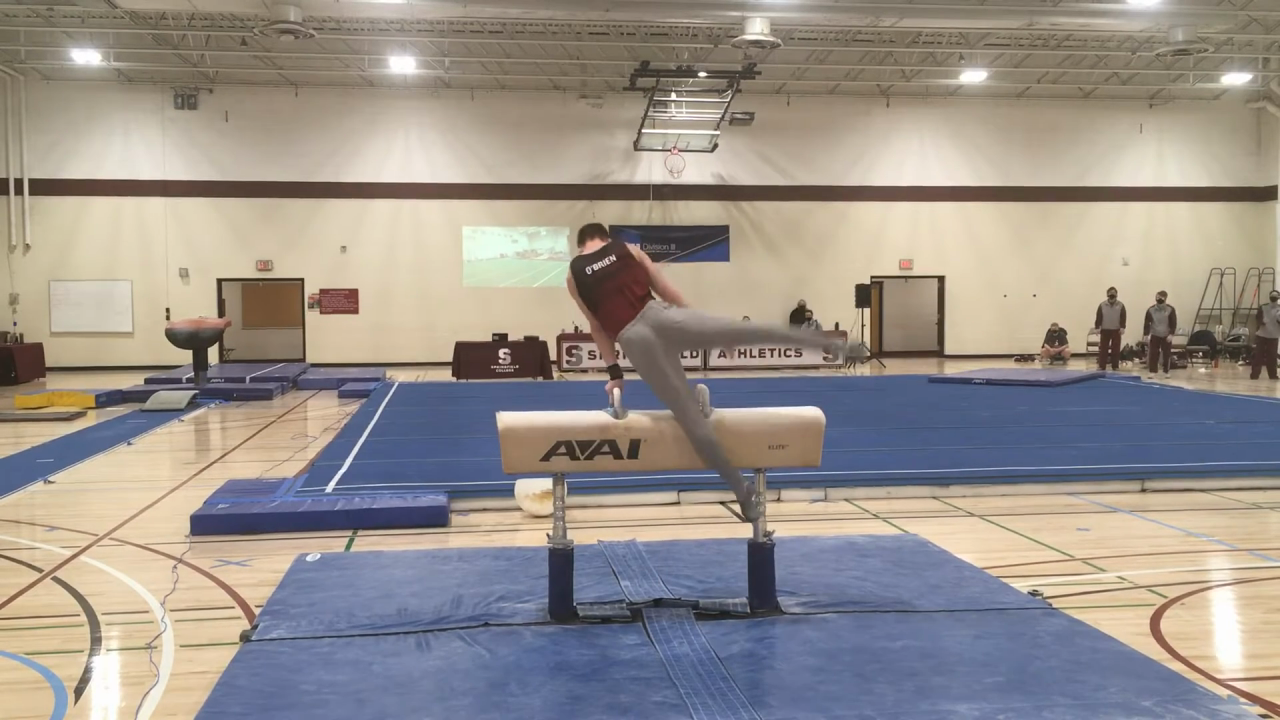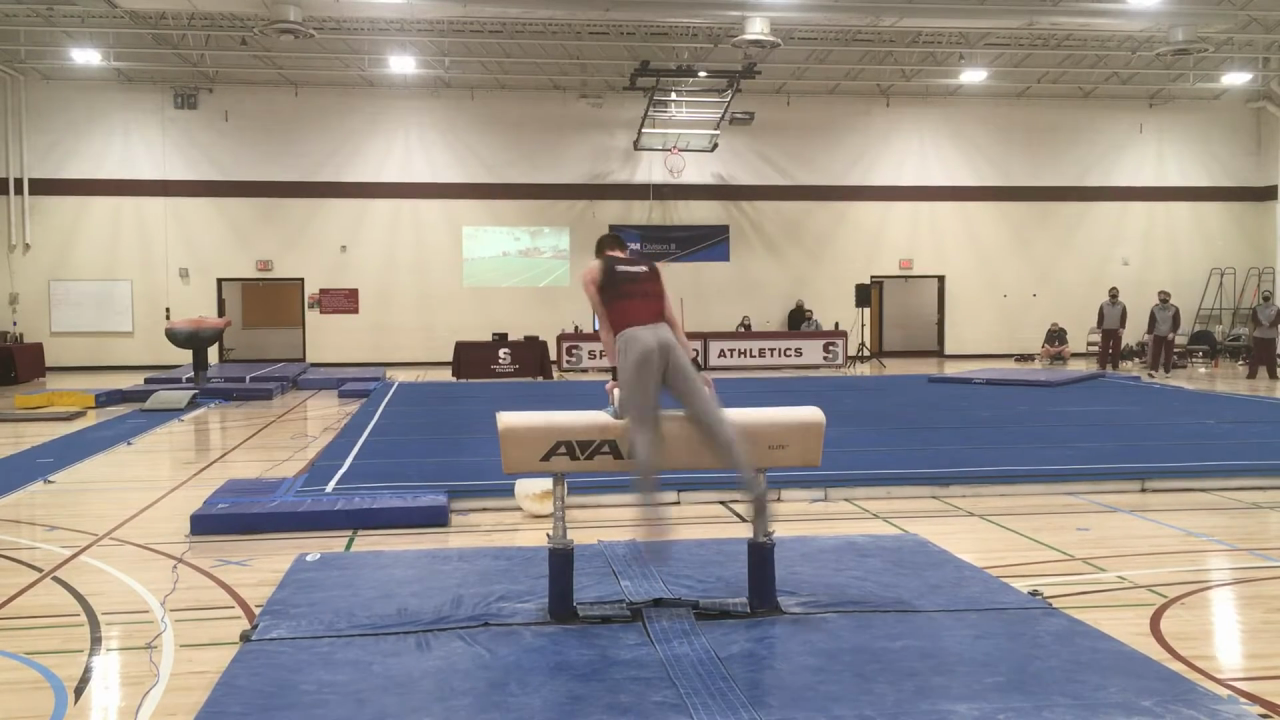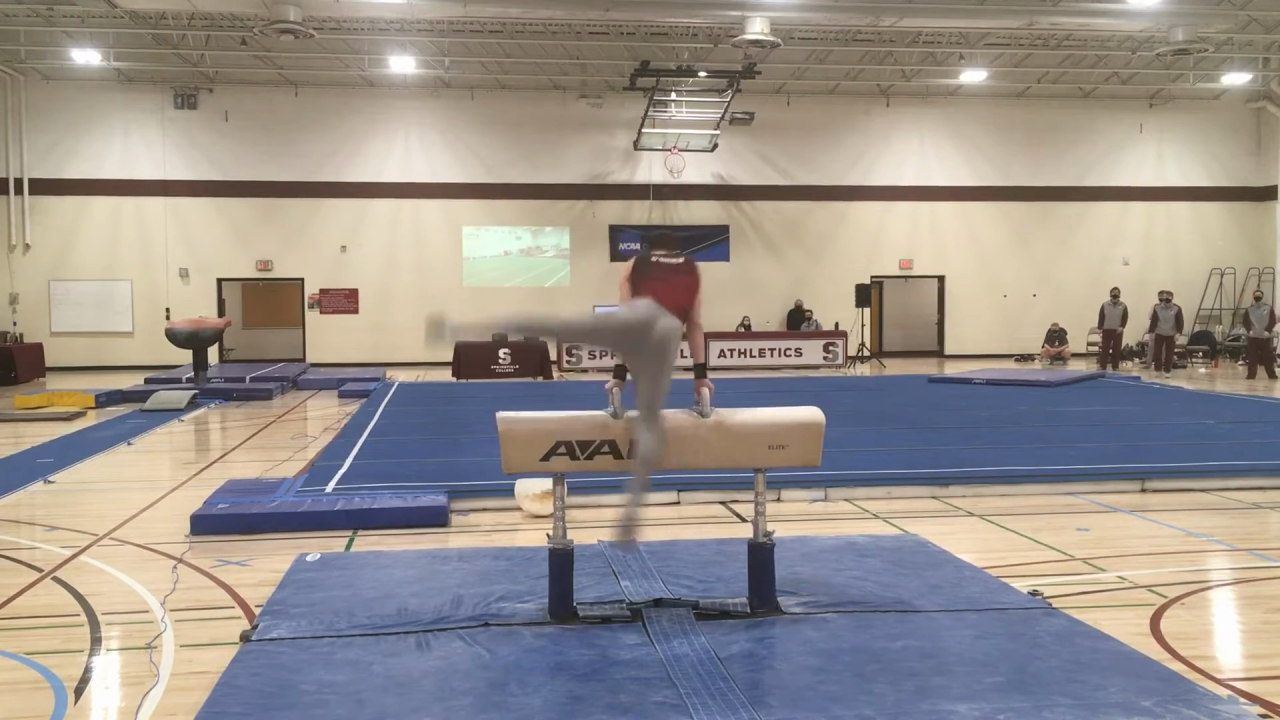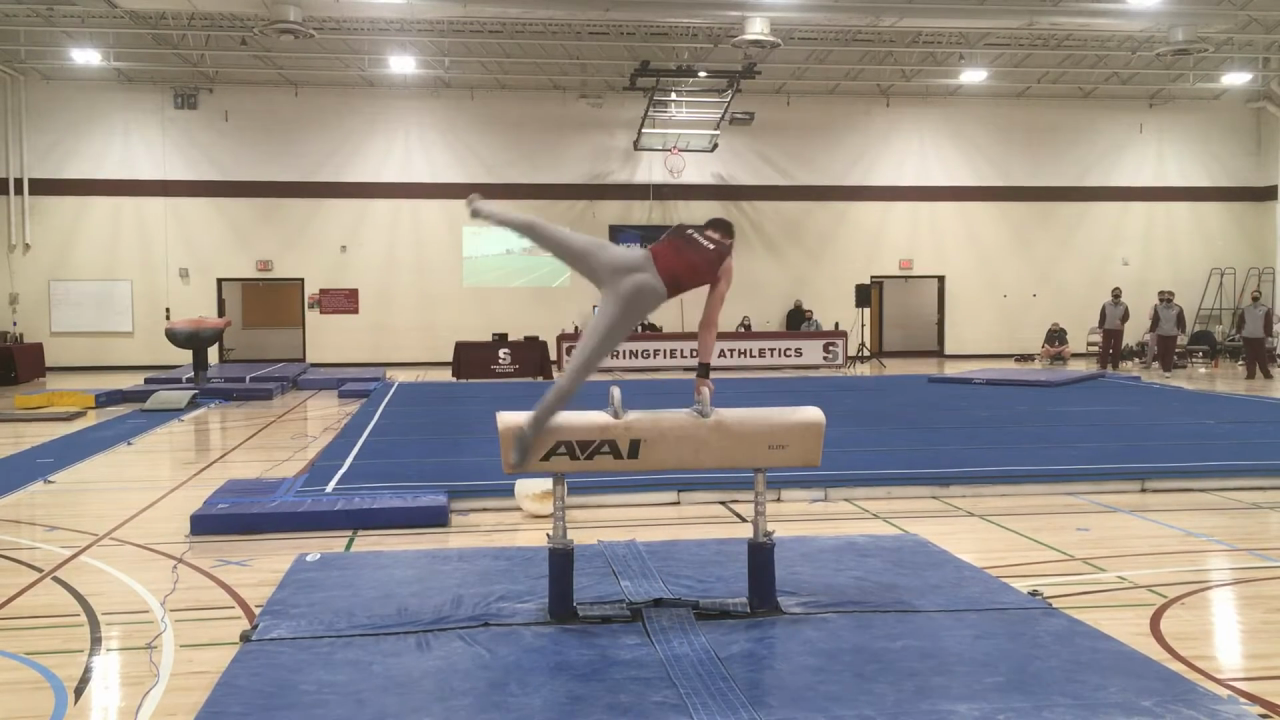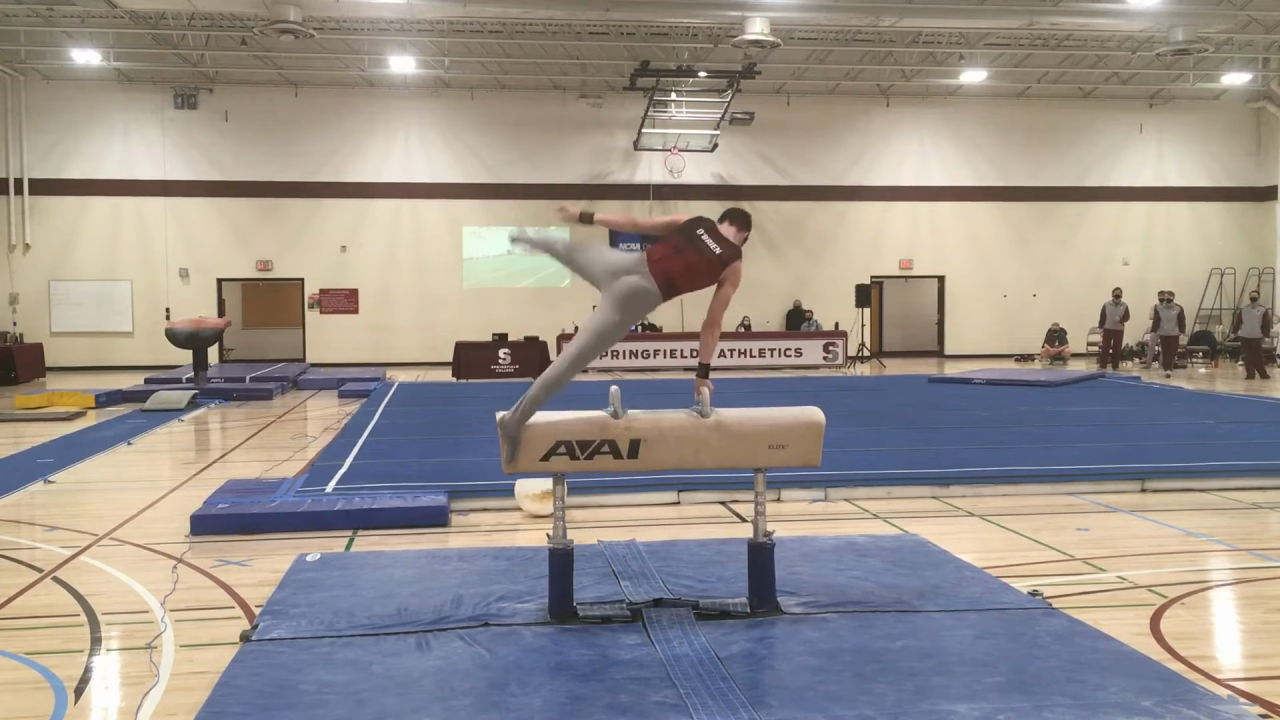
dt=0.2s
person 1, frame 1
left shoulder: (575, 274)
right shoulder: (627, 249)
left elbow: (599, 329)
right elbow: (666, 290)
left wrist: (614, 373)
left hip: (636, 339)
right hip: (661, 317)
left knee: (691, 417)
right knee: (745, 331)
left ankle: (741, 489)
right ankle: (826, 344)
person 1, frame 2
left shoulder: (594, 270)
right shoulder: (650, 266)
left elbow: (606, 325)
left wrist: (617, 372)
right wrist: (692, 362)
left hip: (633, 343)
right hip: (663, 338)
left knee: (643, 432)
right knee: (712, 418)
right ankle: (756, 491)
person 1, frame 3
left shoulder: (638, 262)
right shoulder: (693, 268)
right elbow: (696, 325)
left wrist: (620, 373)
right wrist: (700, 374)
left hip: (638, 316)
right hip: (666, 334)
left knee: (539, 325)
right knee: (650, 424)
left ankle: (452, 329)
right ankle: (633, 506)
person 1, frame 4
left shoulder: (680, 230)
right shoulder: (724, 264)
right elbow: (709, 324)
right wrist: (703, 372)
left hip: (625, 262)
right hip: (638, 292)
left knee: (542, 230)
right knee: (580, 365)
left ankle: (482, 208)
right ankle: (530, 433)
person 1, frame 5
left shoulder: (692, 223)
right shoulder: (733, 265)
left elbow: (635, 224)
right elbow: (712, 324)
left wrist: (587, 218)
right wrist: (703, 373)
left hip: (624, 264)
right hip: (636, 294)
left knee: (568, 250)
right knee: (573, 358)
left ankle: (524, 239)
right ankle: (514, 419)
